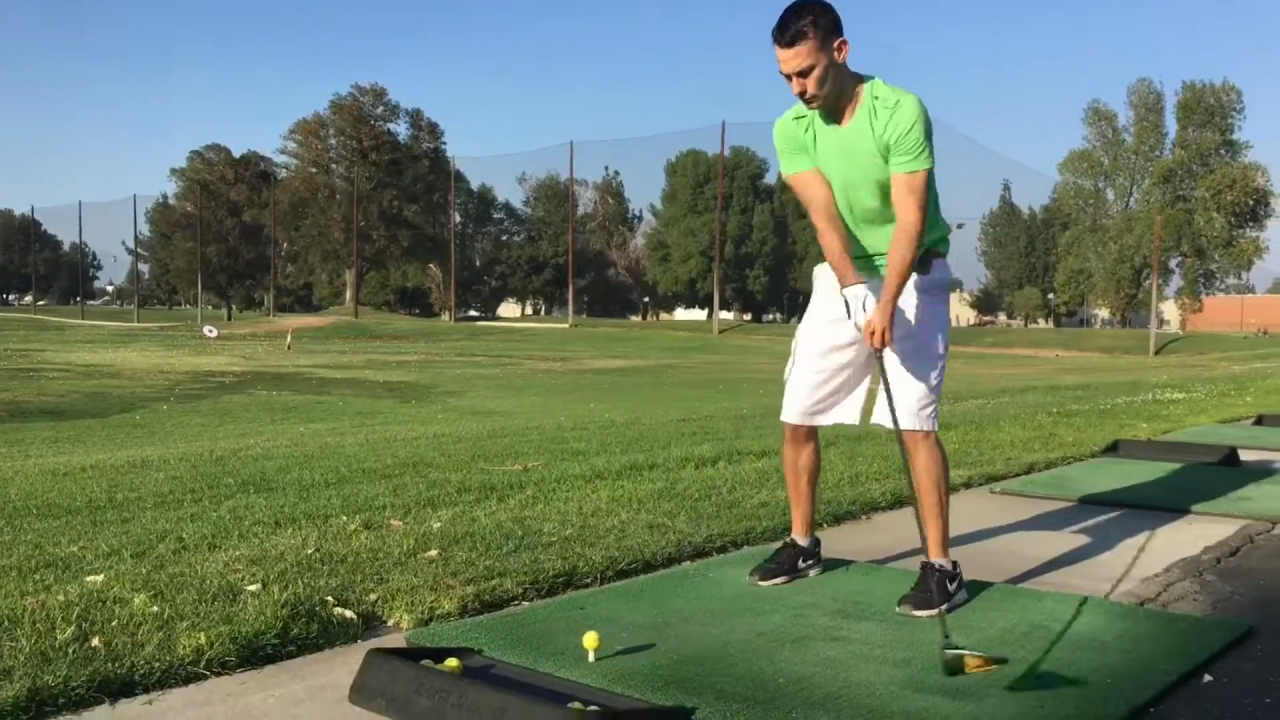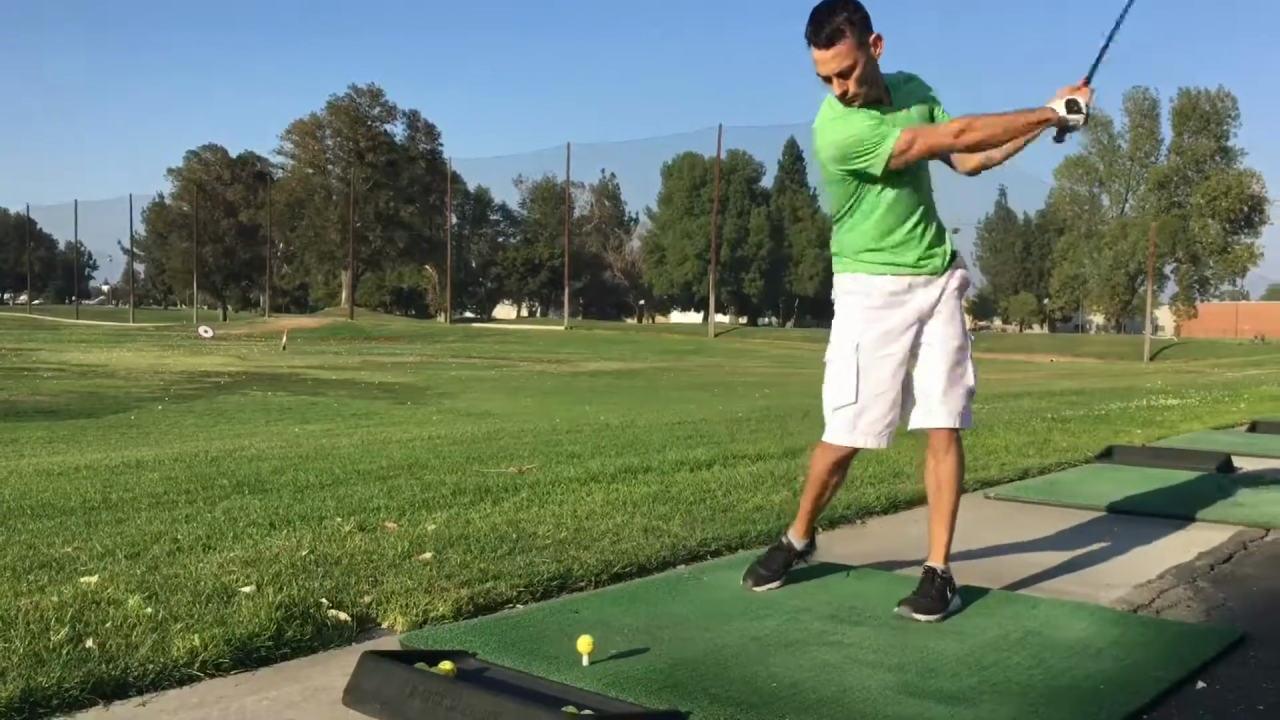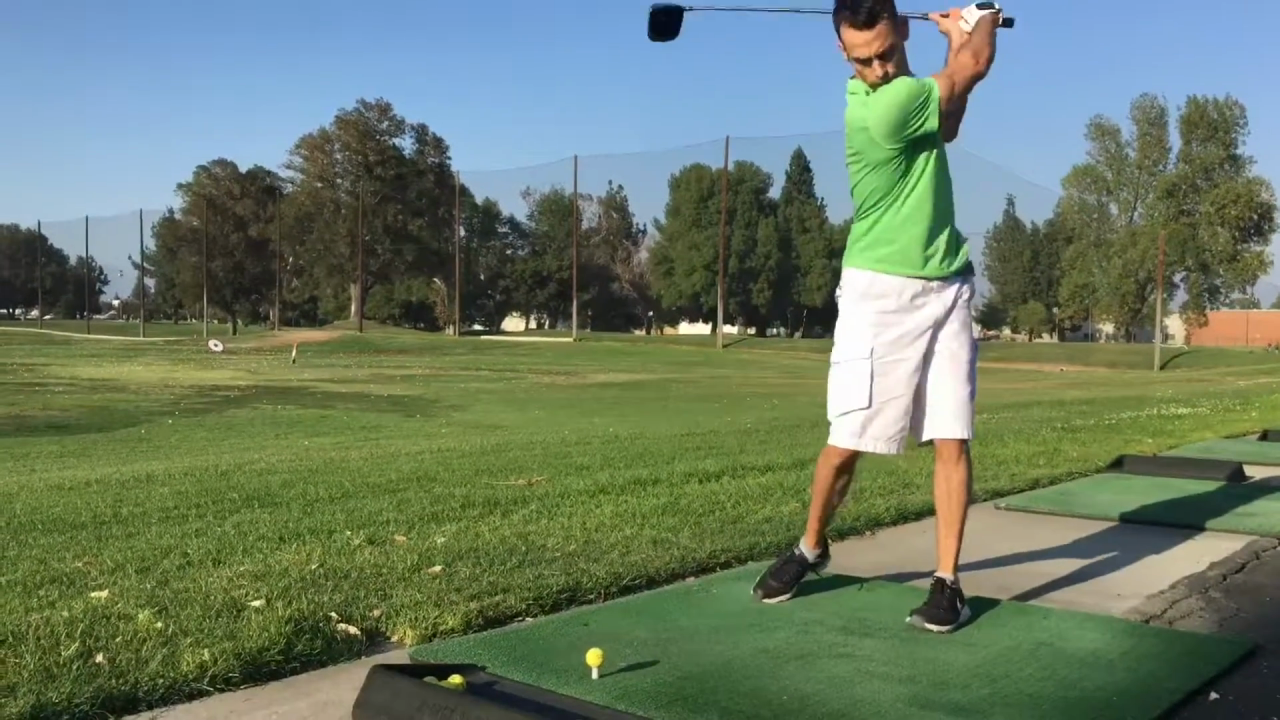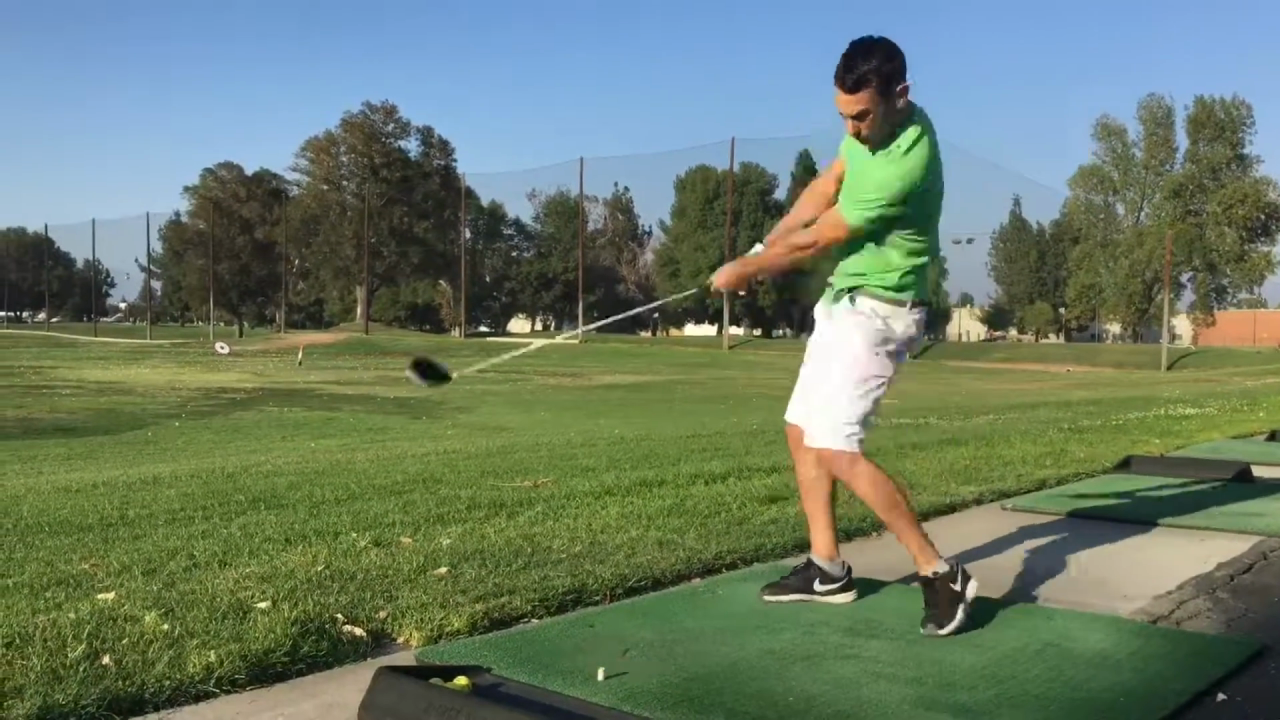
dt=0.4s
person 1, frame 1
left shoulder: (901, 111)
right shoulder: (791, 130)
left elbow: (910, 217)
right elbow: (824, 217)
left wrist: (888, 302)
right wrist: (854, 294)
left hip: (911, 280)
right hip: (841, 281)
left knee: (914, 421)
right knee: (797, 420)
left ankle: (940, 566)
right ankle: (802, 543)
person 1, frame 2
left shoulder: (913, 89)
right shoulder: (837, 133)
left elbow: (966, 159)
right elbow: (957, 135)
left wrist: (1046, 118)
right wrist: (1048, 112)
left hip: (938, 281)
right hip: (870, 291)
left knee: (942, 427)
right knee: (843, 439)
left ankle: (937, 570)
right ankle: (796, 539)
person 1, frame 3
left shoulder: (903, 89)
right shoulder: (884, 107)
left elbow: (947, 126)
right elbow: (974, 65)
left hip: (947, 288)
right hip: (882, 294)
left knee: (951, 440)
right knee: (848, 442)
left ankle: (946, 580)
right ankle: (810, 549)
person 1, frame 4
left shoulder: (906, 166)
right shoulder: (877, 126)
left elbow: (821, 239)
right elbow: (821, 192)
left wrist: (748, 269)
right wrist: (766, 247)
left hip: (874, 314)
right hip: (843, 304)
left knee: (836, 448)
right knee: (802, 432)
left ankle: (937, 572)
right ankle: (826, 566)
